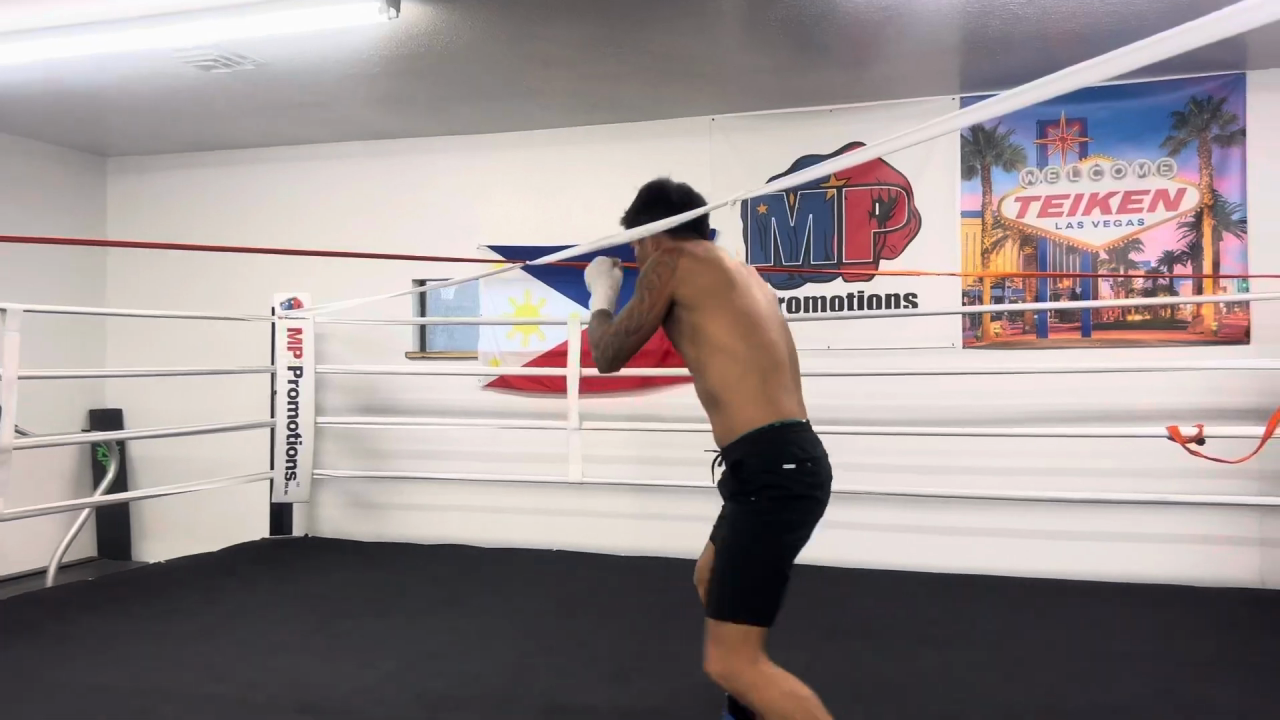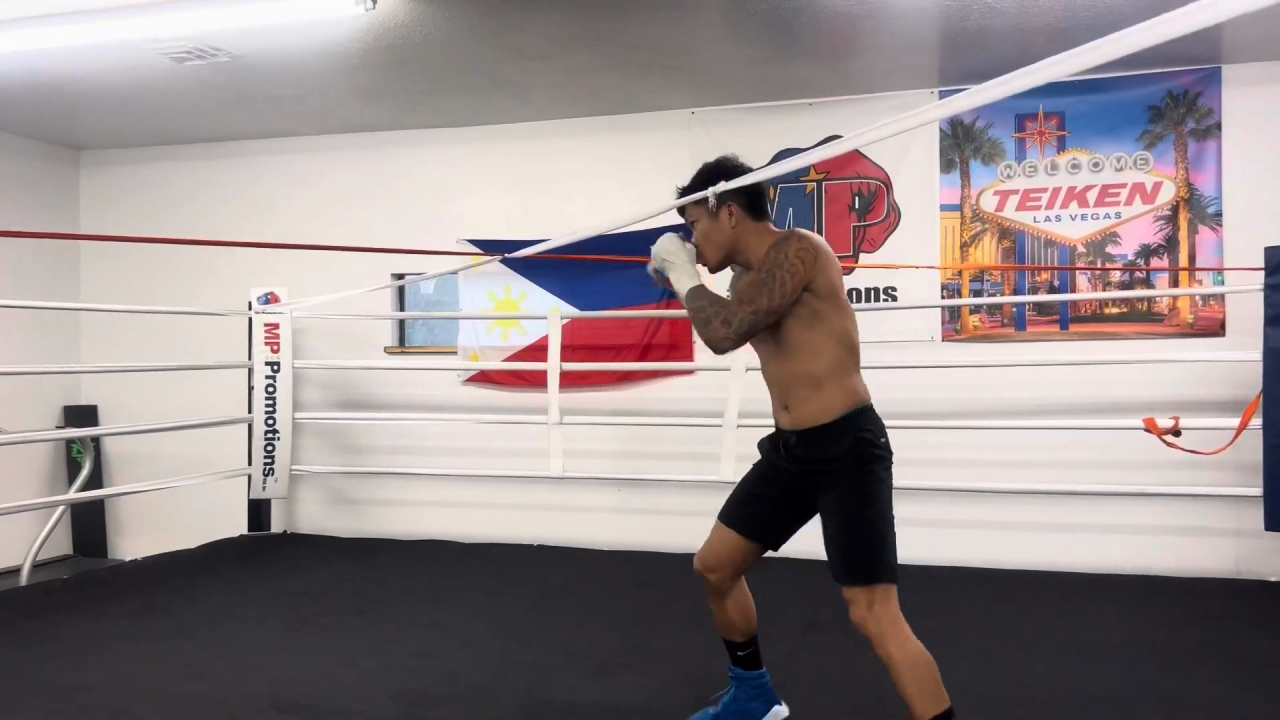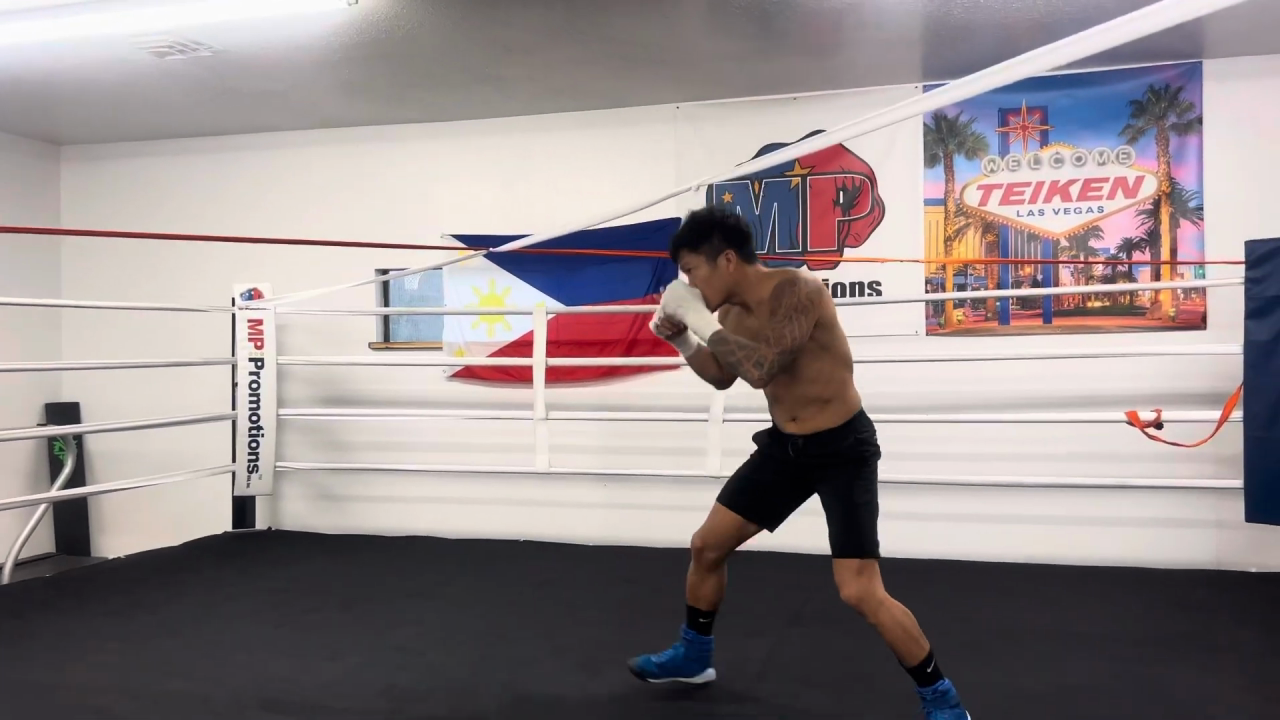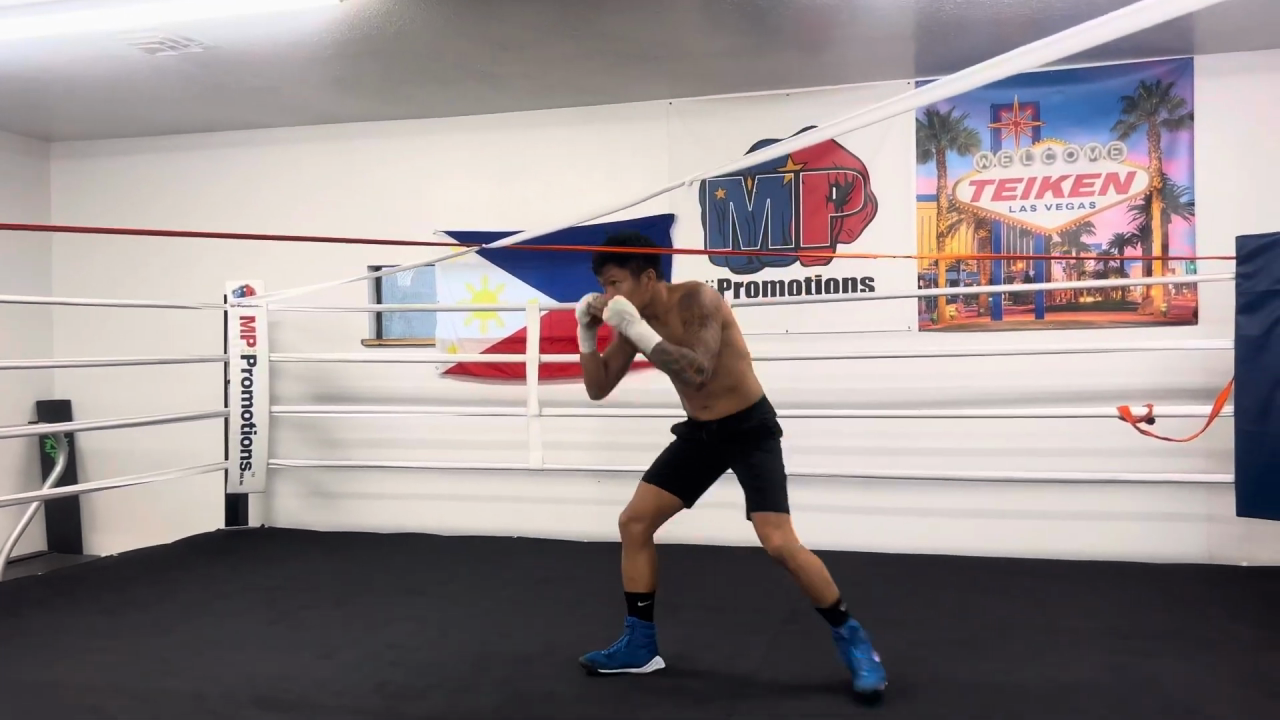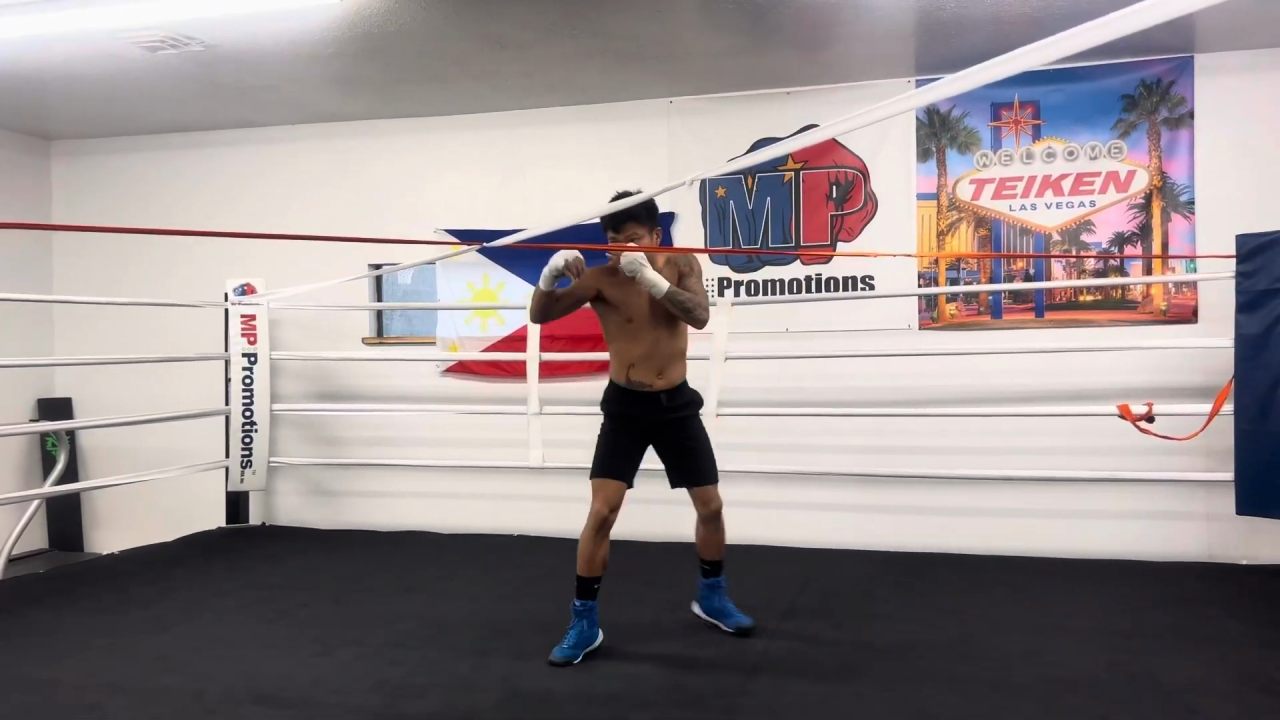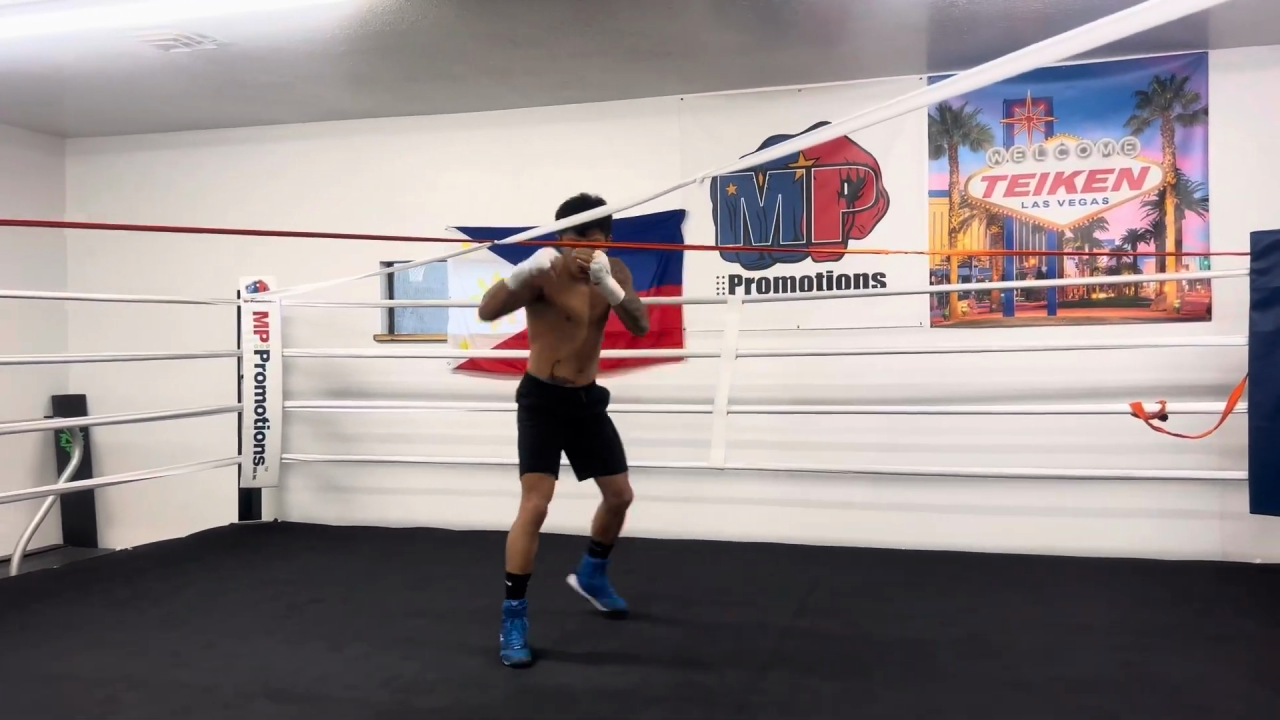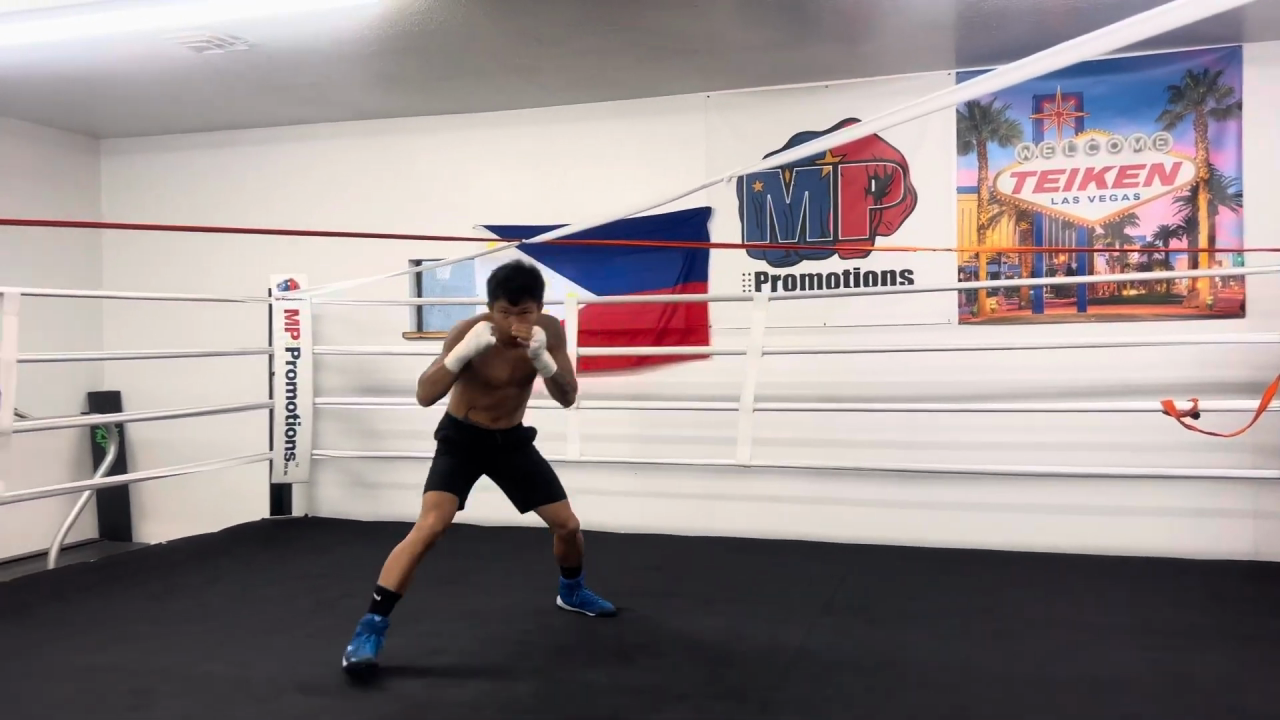
dt=0.4s
person 1, frame 1
left shoulder: (676, 259)
right shoulder: (740, 270)
left elbow: (608, 355)
left wrist: (601, 296)
left hip: (772, 471)
right hip: (782, 462)
left knee: (731, 661)
right knee: (712, 583)
person 1, frame 2
left shoulder: (802, 249)
right shoulder: (760, 271)
left elbow: (723, 331)
right elbow: (725, 331)
left wrist: (681, 275)
right wrist: (676, 275)
left hip: (851, 450)
right hip: (791, 451)
left knee: (875, 620)
right knee: (714, 568)
person 1, frame 3
left shoulder: (797, 290)
right shoulder: (735, 309)
left elbow: (761, 370)
right elbow: (723, 376)
left wrist: (699, 319)
right wrist: (681, 336)
left hip: (843, 449)
right hip: (784, 447)
left knee: (860, 590)
right knee: (706, 546)
right ankle: (692, 655)
person 1, frame 4
left shoulder: (701, 297)
right shoulder: (641, 318)
left elbow: (696, 371)
right elbow: (598, 387)
left wrist: (638, 330)
right wrist: (586, 331)
left hip: (752, 427)
right hip: (702, 432)
left knee: (781, 544)
right knee: (633, 522)
left ankle: (852, 640)
right ankle: (639, 644)
person 1, frame 5
left shoulder: (682, 265)
right shoulder: (599, 277)
left elbow: (698, 315)
right elbow: (540, 315)
left wrist: (651, 276)
right wrist: (551, 274)
left hip: (677, 403)
right hip: (625, 405)
left knee: (710, 506)
right knee: (601, 515)
left ankle: (712, 596)
right ankle: (584, 622)
person 1, frame 6
left shoulder: (614, 270)
right shoulder: (543, 275)
left elbow: (640, 325)
right elbow: (488, 312)
left wrist: (607, 284)
right wrist: (524, 271)
left hip: (586, 399)
right hip: (541, 399)
left knee: (619, 496)
right knee: (535, 509)
left ankle: (592, 575)
right ankle: (513, 615)
person 1, frame 7
left shoulder: (551, 330)
right shoulder: (467, 330)
left elbow: (567, 397)
right elbow: (424, 395)
left wrist: (544, 358)
right wrist: (462, 352)
left hip: (512, 441)
right hip: (460, 438)
left knee: (567, 526)
right knee: (428, 529)
left ankle: (573, 591)
right ankle: (369, 630)
